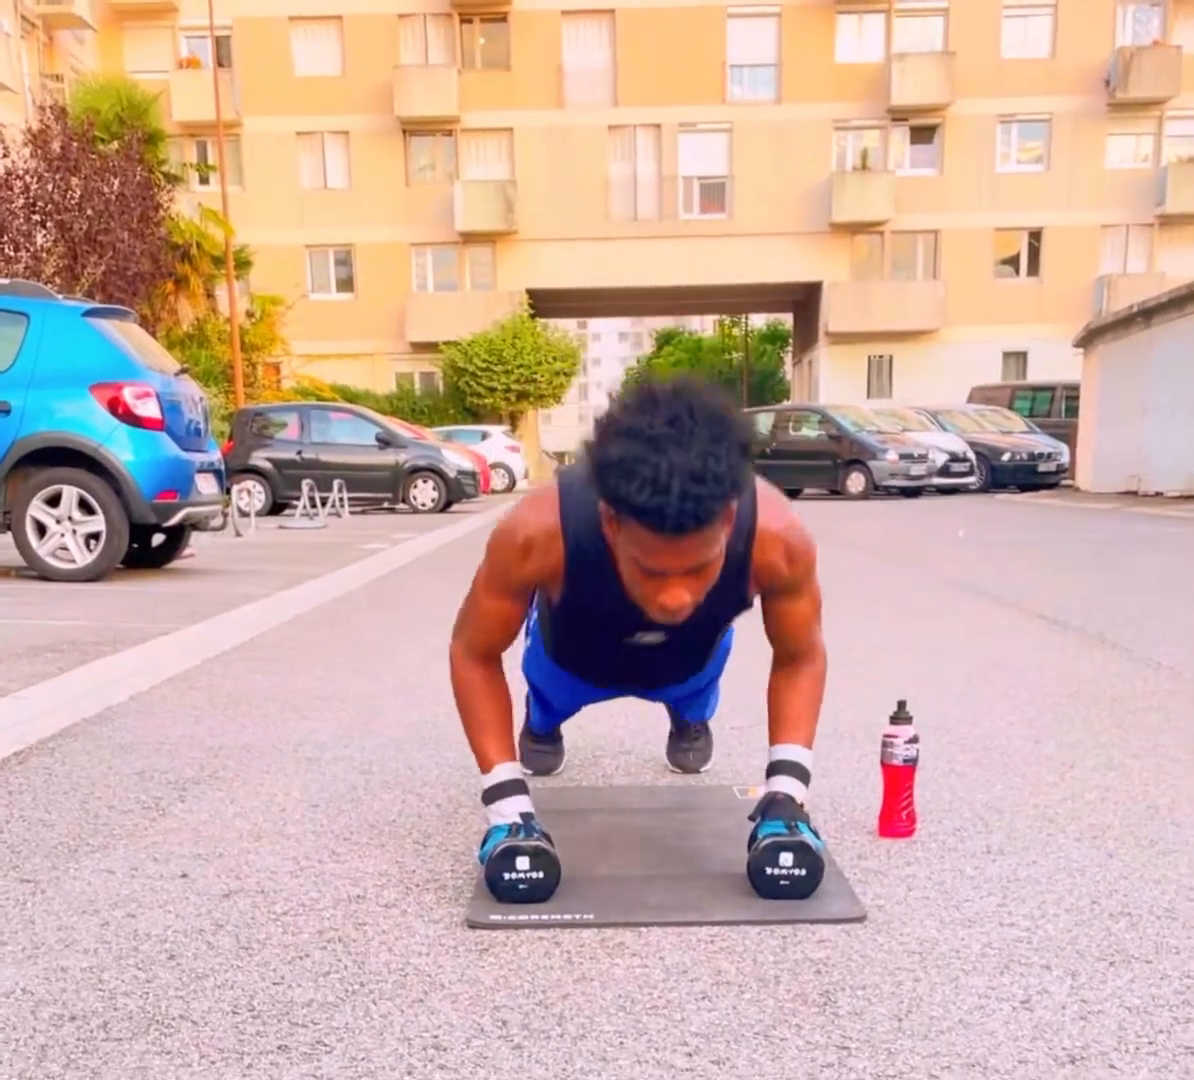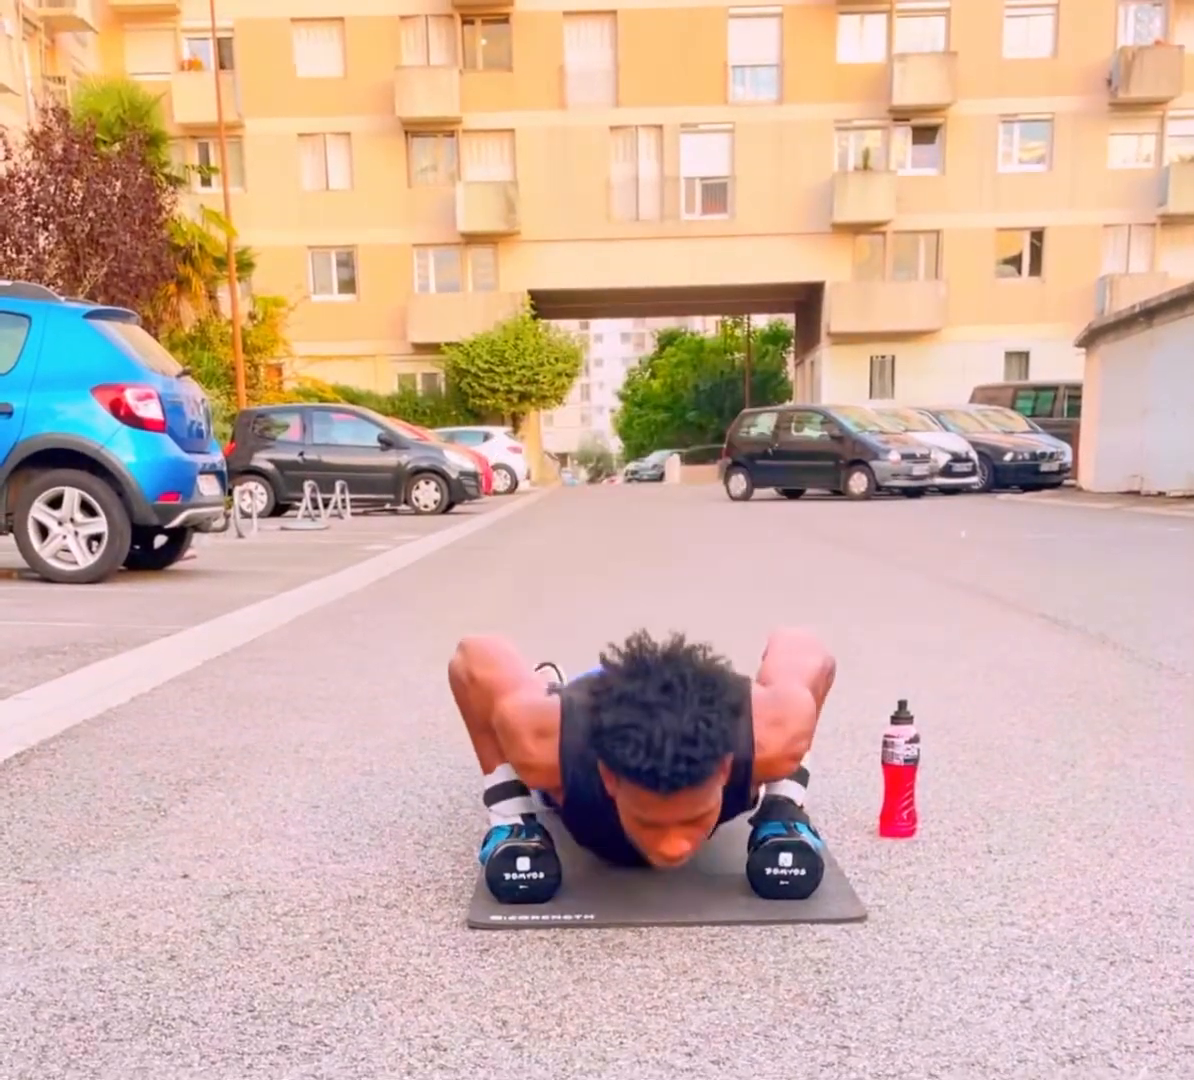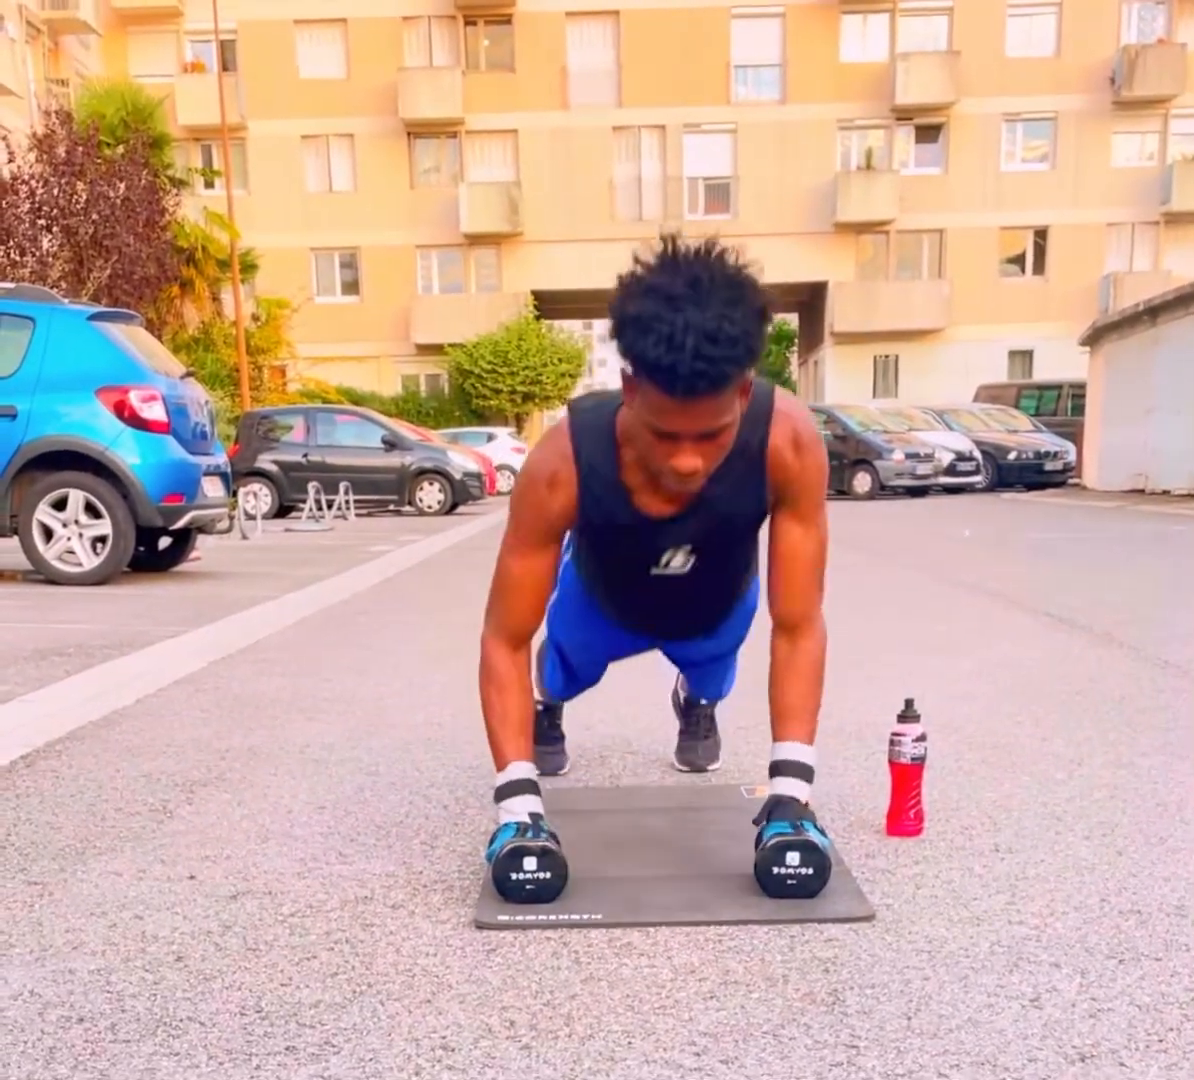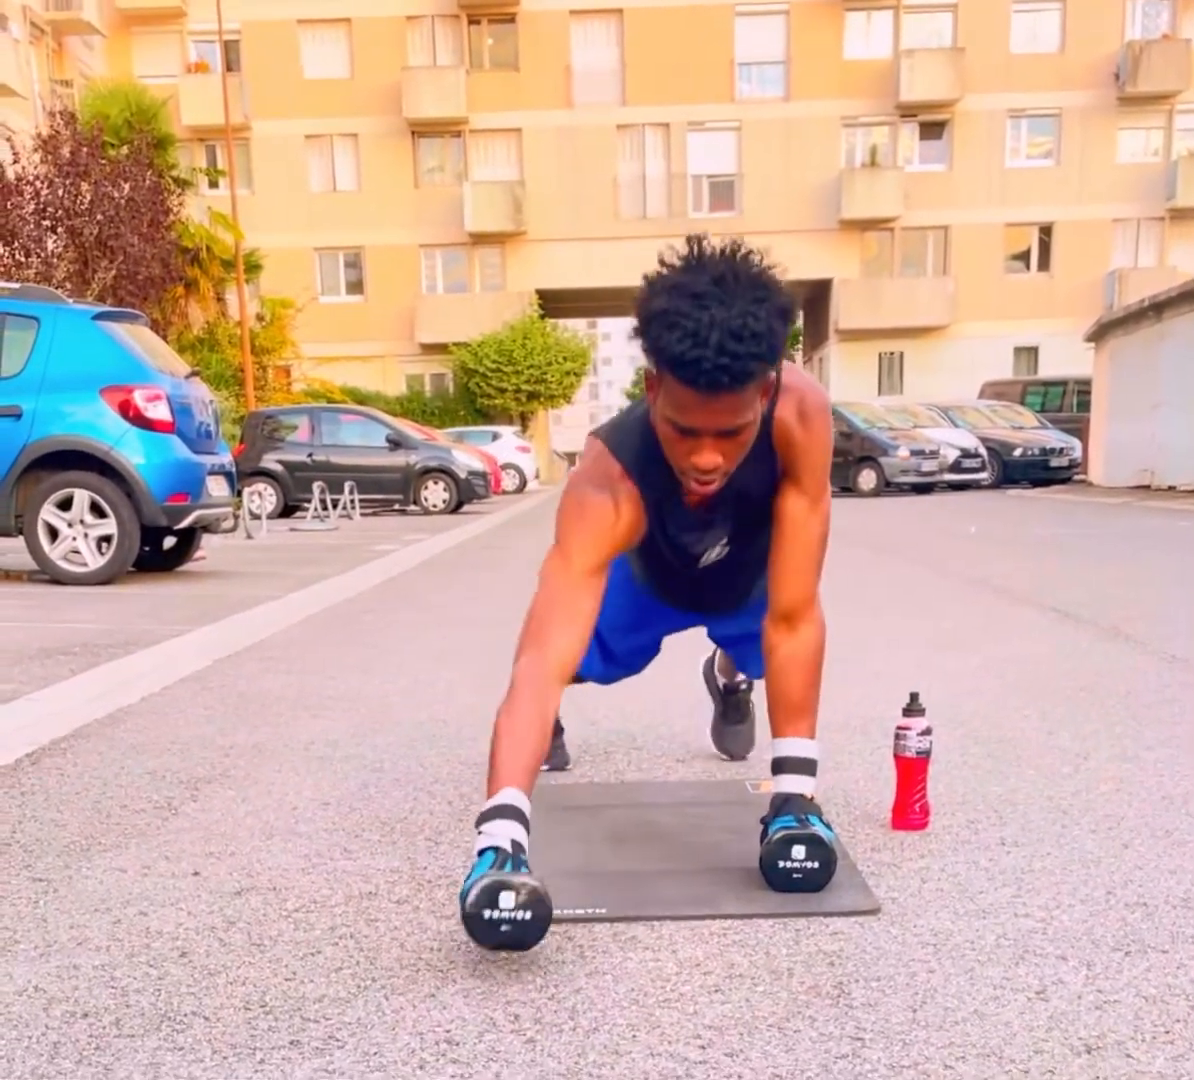
dt=0.5s
person 1, frame 1
left shoulder: (775, 536)
right shoulder: (539, 533)
left elbow: (800, 654)
right elbow: (473, 652)
left wrist: (785, 793)
right wrist: (507, 801)
left hip: (691, 660)
right hip: (572, 661)
left knee: (693, 702)
right knee: (547, 704)
left ankle: (689, 719)
right ankle: (540, 727)
person 1, frame 2
left shoulder: (770, 736)
right shoulder: (545, 747)
left elbow: (808, 652)
right elbow: (470, 659)
left wrist: (784, 799)
right wrist: (507, 800)
person 1, frame 3
left shoulder: (788, 439)
right shoulder: (562, 463)
left elbow: (798, 625)
right elbow: (506, 637)
left wrist: (791, 783)
right wrist: (518, 795)
left hip: (717, 604)
right hip: (602, 600)
left knee: (710, 684)
right knee: (563, 678)
left ankle: (695, 702)
right ankle: (544, 708)
person 1, frame 4
left shoulder: (800, 412)
right shoulder: (608, 482)
left elbow: (792, 620)
right elbow: (541, 671)
left wrist: (795, 786)
right wrist: (502, 832)
left hip: (745, 578)
right hip: (649, 575)
left knee: (753, 651)
right knee: (603, 660)
left ankle: (729, 675)
